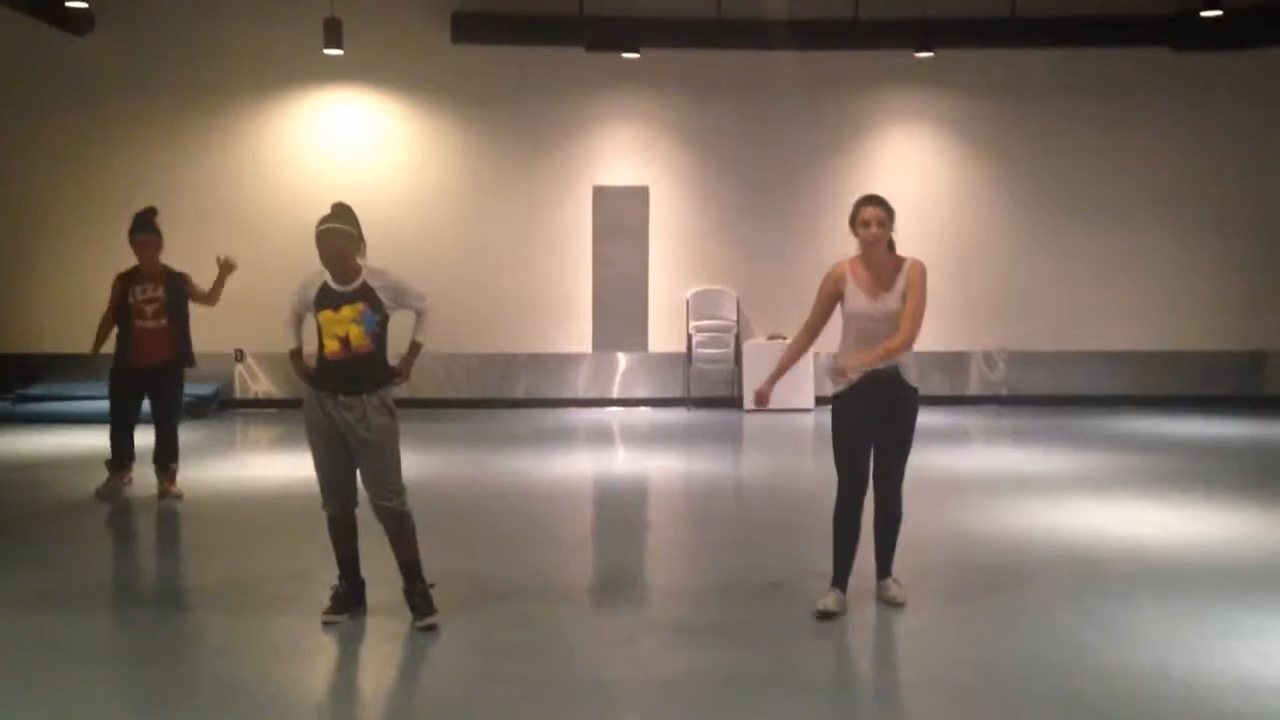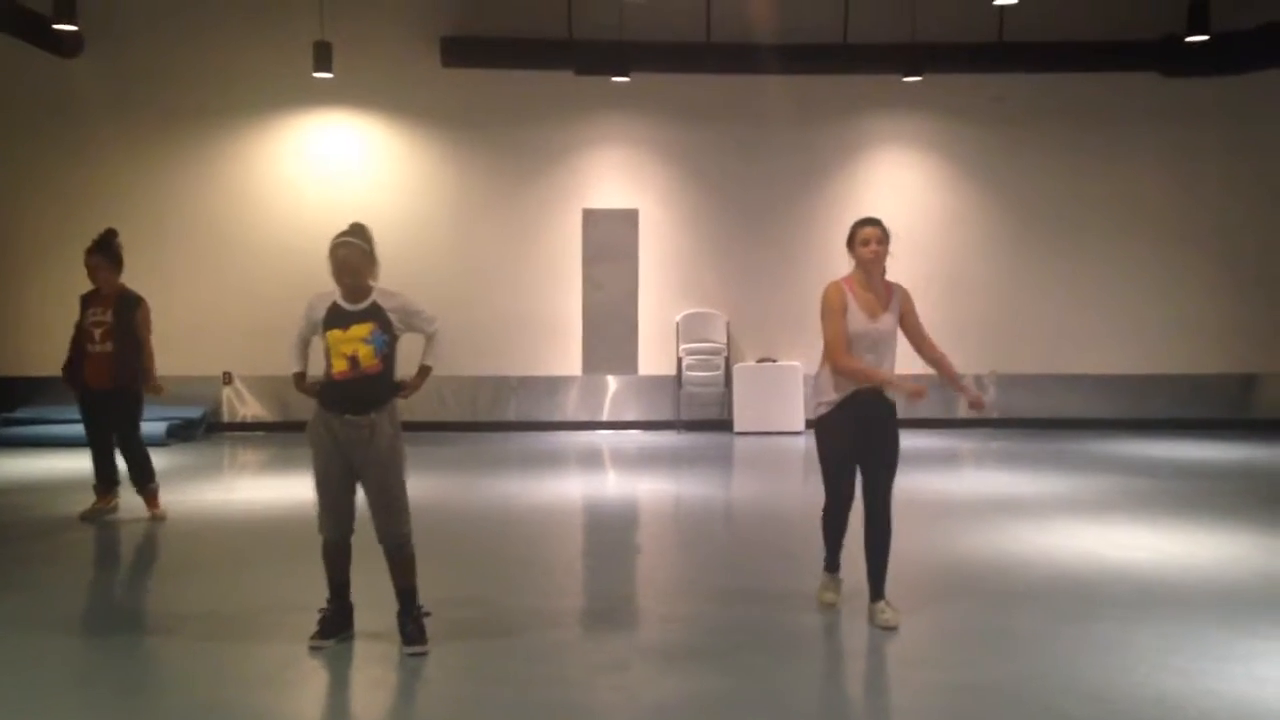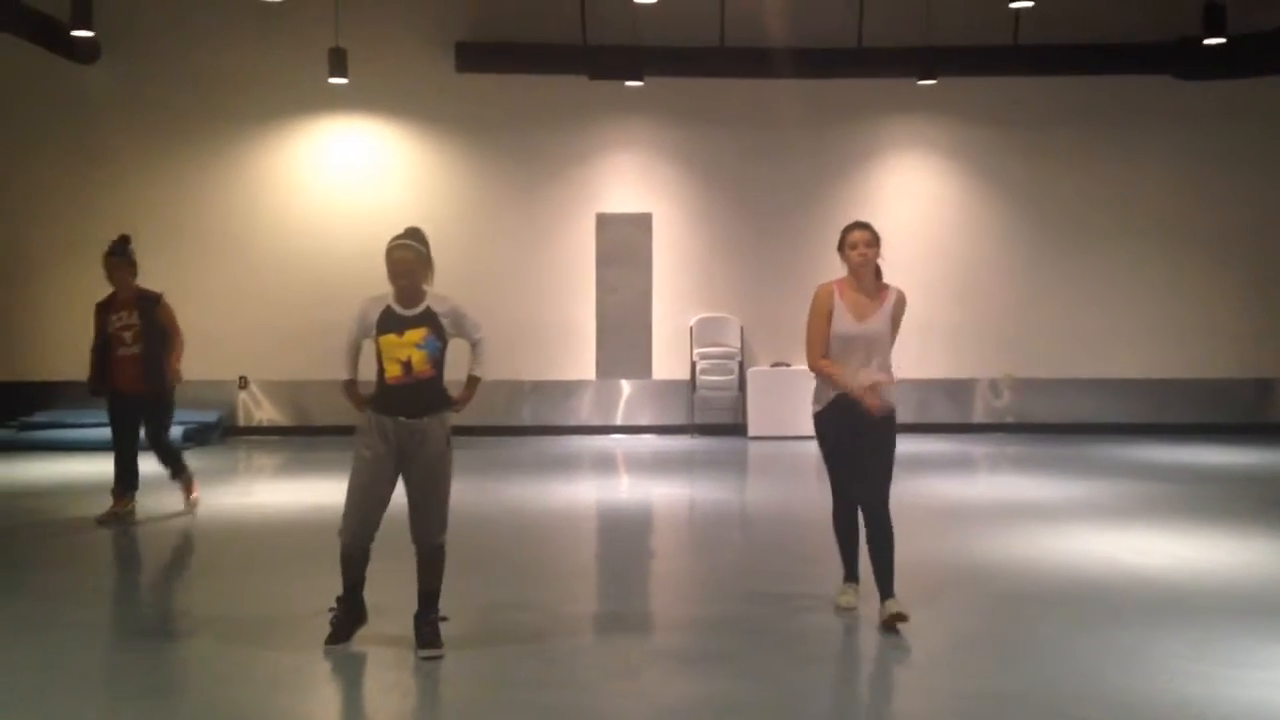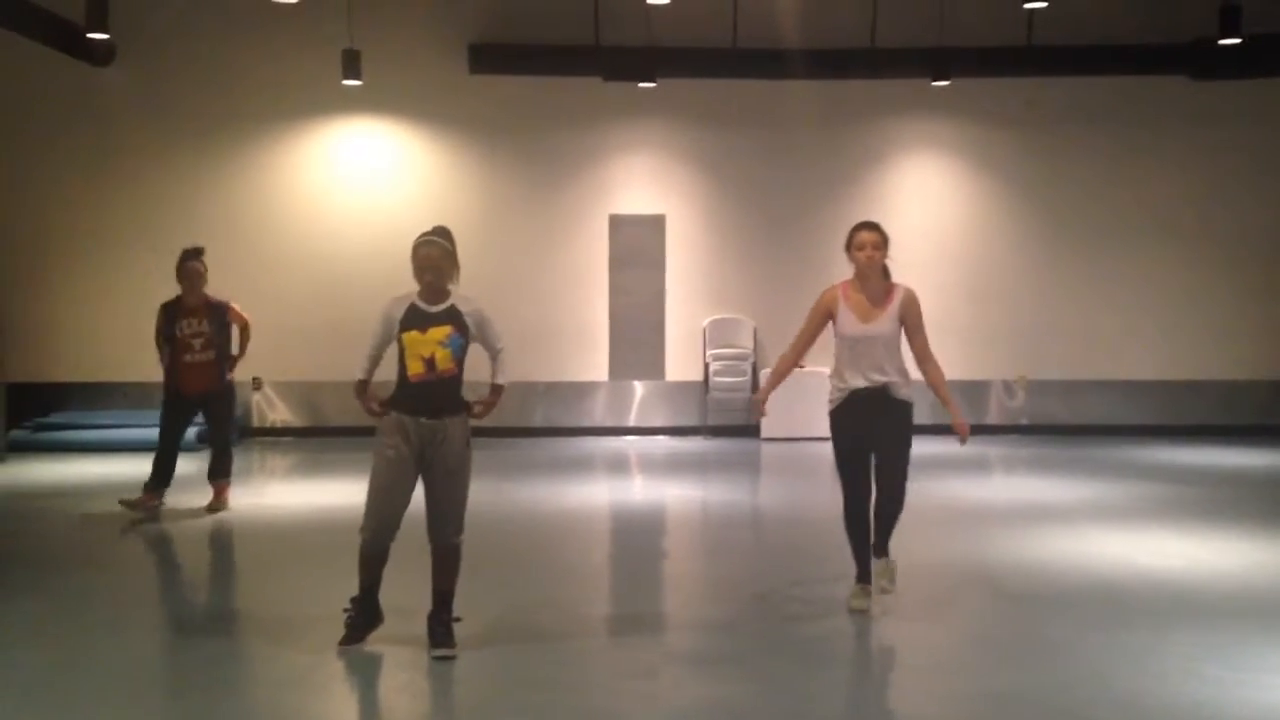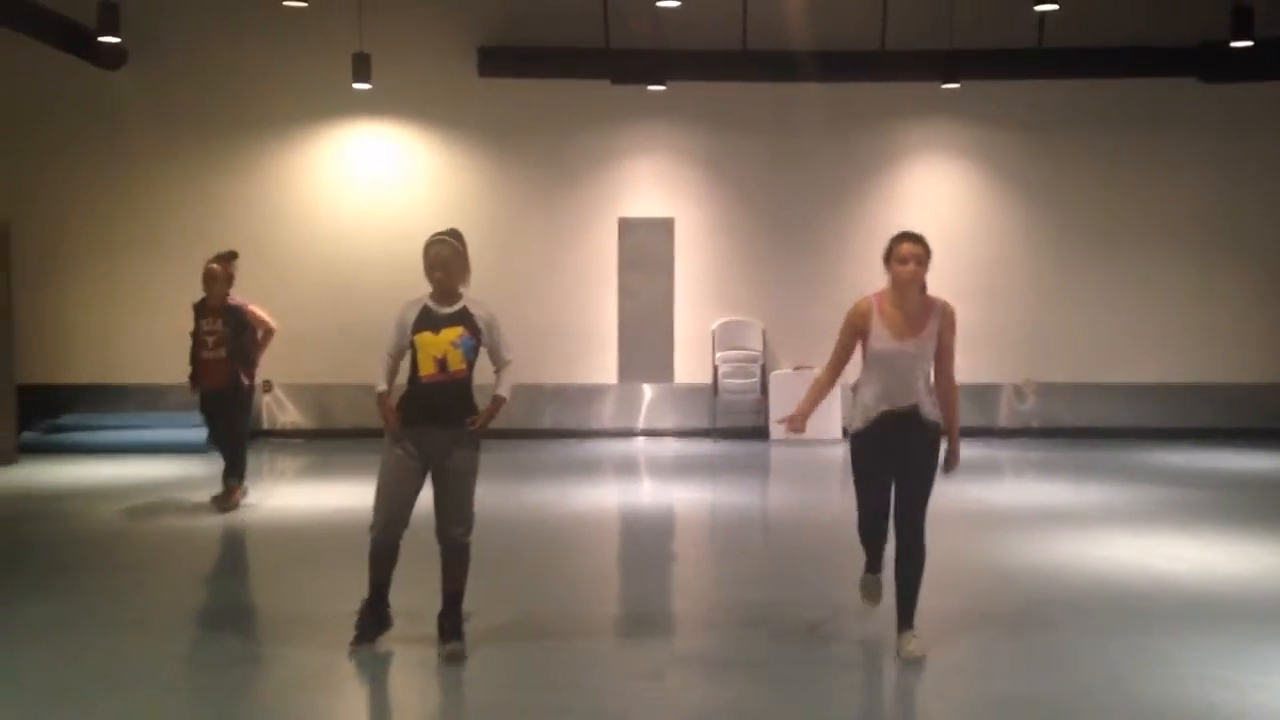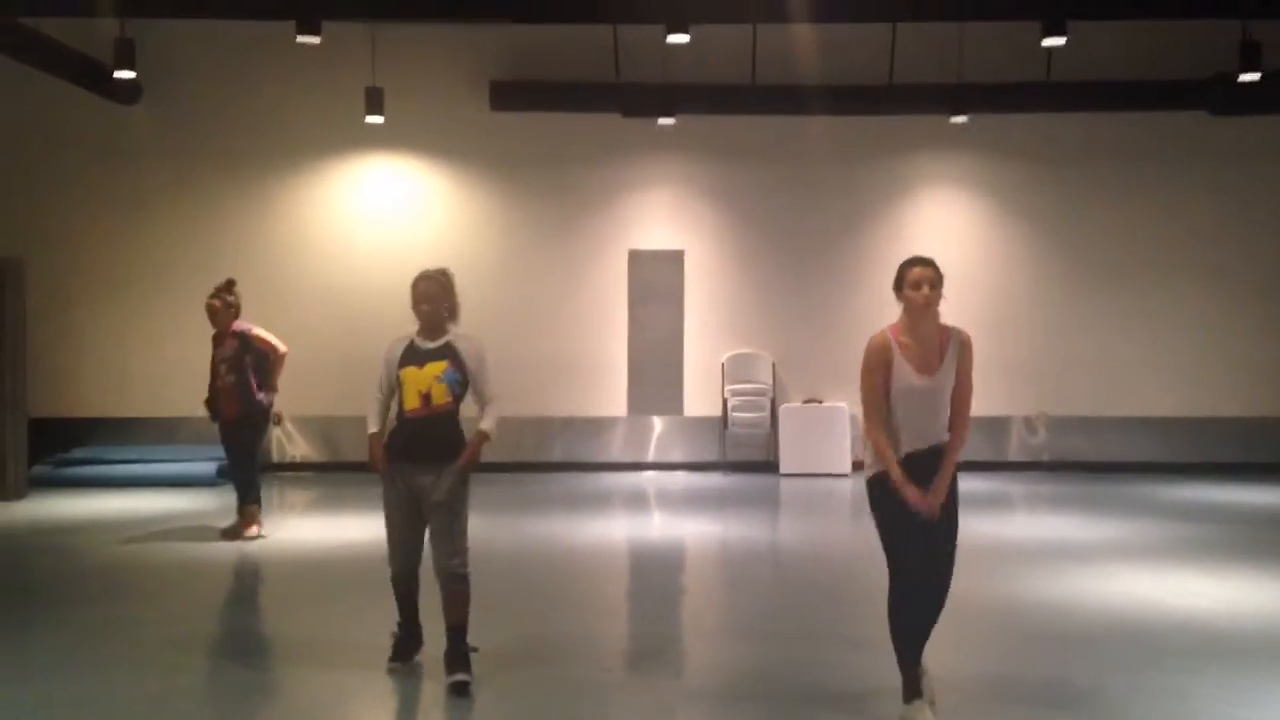
dt=0.5s
person 1, frame 1
left shoulder: (383, 284)
right shoulder: (311, 287)
left elbow: (422, 307)
right elbow: (294, 318)
left wrist: (410, 358)
right wrist: (297, 360)
left hip: (371, 403)
right hip: (322, 404)
left knee: (389, 498)
right knee: (336, 502)
left ankle: (416, 587)
right ankle: (350, 588)
person 1, frame 2
left shoulder: (394, 306)
right shoulder: (320, 307)
left elbow: (432, 330)
right elbow: (302, 341)
left wrist: (420, 376)
right wrist: (300, 378)
left hip: (378, 424)
right hip: (330, 424)
left knee: (392, 524)
right knee: (333, 525)
left ankle: (410, 615)
right ankle: (338, 612)
person 1, frame 3
left shoulder: (446, 311)
right shoulder: (372, 311)
left elbow: (477, 340)
right elbow: (352, 345)
left wrist: (470, 388)
right wrist: (351, 388)
left hip: (430, 428)
right hip: (380, 426)
left knee: (430, 530)
right knee: (356, 525)
left ankle: (428, 620)
right ankle: (350, 608)
person 1, frame 4
left shoulder: (469, 312)
right shoulder: (397, 309)
left elbow: (497, 352)
right elbow: (374, 352)
left wrist: (494, 392)
right wrist: (363, 388)
left hip: (450, 427)
right hip: (400, 425)
left knee: (446, 530)
right knee: (378, 522)
left ankle: (441, 621)
right ankle: (365, 608)
person 1, frame 5
left shoulder: (481, 316)
right shoulder: (411, 312)
left elbow: (504, 364)
right elbow: (390, 359)
left wrist: (494, 406)
right wrist: (383, 397)
left hip: (458, 433)
right hip: (410, 430)
left knee: (455, 529)
right knee: (386, 521)
left ankle: (451, 620)
right ankle: (375, 609)
person 1, frame 6
left shoulder: (467, 348)
right shoulder: (398, 349)
left elbow: (488, 402)
right elbow: (381, 398)
left wrist: (479, 440)
right wrist: (375, 438)
left hip: (447, 467)
right hip: (400, 465)
left knee: (451, 561)
right knee: (402, 559)
left ankle: (458, 654)
right ankle: (409, 633)
person 2, frame 1
left shoulder: (912, 270)
right shoulder: (840, 274)
left elbow: (907, 335)
right elbow: (809, 332)
left wrist: (865, 359)
right wrist: (771, 380)
left hip: (897, 388)
right hip: (852, 390)
left knee: (889, 487)
right knee: (851, 488)
left ankle: (885, 575)
right ankle: (838, 586)
person 2, frame 2
left shoulder: (899, 295)
right shoulder: (836, 293)
left elbow: (925, 347)
right elbow: (840, 361)
left wrist: (963, 388)
right wrist: (897, 382)
left hip: (880, 407)
right hip: (837, 407)
left knee: (879, 504)
right knee: (839, 500)
left ankle: (878, 597)
right ankle: (831, 572)
person 2, frame 3
left shoulder: (895, 298)
right shoulder: (826, 295)
right elbow: (816, 361)
right wrist: (857, 389)
left hip: (878, 409)
right hip: (834, 408)
left knee: (876, 502)
right knee: (845, 499)
left ankle: (888, 597)
right ankle: (850, 580)
person 2, frame 4
left shoulder: (904, 298)
right shoulder: (833, 298)
left elbow: (925, 358)
right elbow: (799, 347)
left wrist: (953, 410)
right wrist: (766, 389)
left hip: (892, 404)
right hip: (848, 406)
left knee: (892, 491)
right knee: (856, 498)
left ankle: (882, 554)
right ankle: (863, 579)
person 2, frame 5
left shoulder: (942, 314)
right shoulder: (865, 310)
left elbow: (945, 381)
right elbow: (834, 369)
left wrist: (954, 439)
right wrist: (803, 411)
left hip: (920, 426)
right hip: (871, 426)
left knee: (911, 526)
right knee: (872, 518)
left ankle: (907, 628)
right ankle: (872, 569)
person 2, frame 6
left shoulder: (959, 343)
right shoulder: (881, 346)
left elbow: (960, 419)
right elbow: (873, 424)
left wrist: (942, 483)
right wrist: (902, 485)
left hip: (937, 469)
right hip: (891, 473)
left knee: (939, 577)
right knee: (906, 578)
left ankle: (913, 659)
person 3, frame 1
left shoulder: (177, 280)
right shoulder: (123, 281)
left elbow: (210, 299)
right elbow: (110, 318)
left wrist: (224, 274)
right wrist: (96, 348)
left hip: (167, 366)
right hip: (129, 365)
left knee: (167, 423)
right knee: (121, 421)
left ankle: (167, 477)
right ankle: (119, 473)
person 3, frame 2
left shoulder: (134, 303)
right shoulder: (87, 301)
left elbow: (144, 344)
right elbow: (79, 337)
left wrist: (150, 378)
right wrist: (69, 368)
left hip: (123, 387)
right hip: (91, 387)
left knee: (130, 441)
right knee: (99, 443)
left ankle: (151, 498)
right ankle: (107, 495)
person 3, frame 3
left shoulder: (154, 302)
right shoulder: (103, 308)
left elbow: (175, 335)
right elbow: (99, 345)
left wrist: (174, 363)
right wrist: (95, 375)
left hip: (154, 386)
right hip: (120, 389)
left knee: (157, 439)
right knee: (123, 445)
left ankle: (187, 482)
right ankle: (123, 500)
person 3, frame 4
left shoulder: (220, 308)
right shoulder: (168, 310)
left elbow: (245, 325)
right elbow: (160, 337)
left wrist: (237, 357)
right wrist: (168, 362)
left hip: (217, 386)
right hip: (180, 387)
left knee: (220, 438)
right knee: (168, 440)
left ankle: (221, 490)
right ankle: (153, 495)
person 3, frame 5
left shoulder: (239, 309)
right shoulder: (199, 309)
left elbow: (269, 328)
left wrist: (253, 358)
right wrist: (196, 371)
left hip: (234, 385)
right hip: (208, 385)
left knee: (234, 437)
right knee: (218, 438)
left ankle: (233, 488)
right ankle: (233, 484)
person 3, frame 6
left shoulder: (247, 333)
right shoulder: (218, 339)
left elbow: (280, 351)
left wrist: (270, 384)
right wrist: (213, 404)
left hip: (251, 411)
right hip: (228, 413)
left knee: (246, 462)
right knee: (236, 466)
left ankle: (253, 517)
right ankle: (245, 517)
